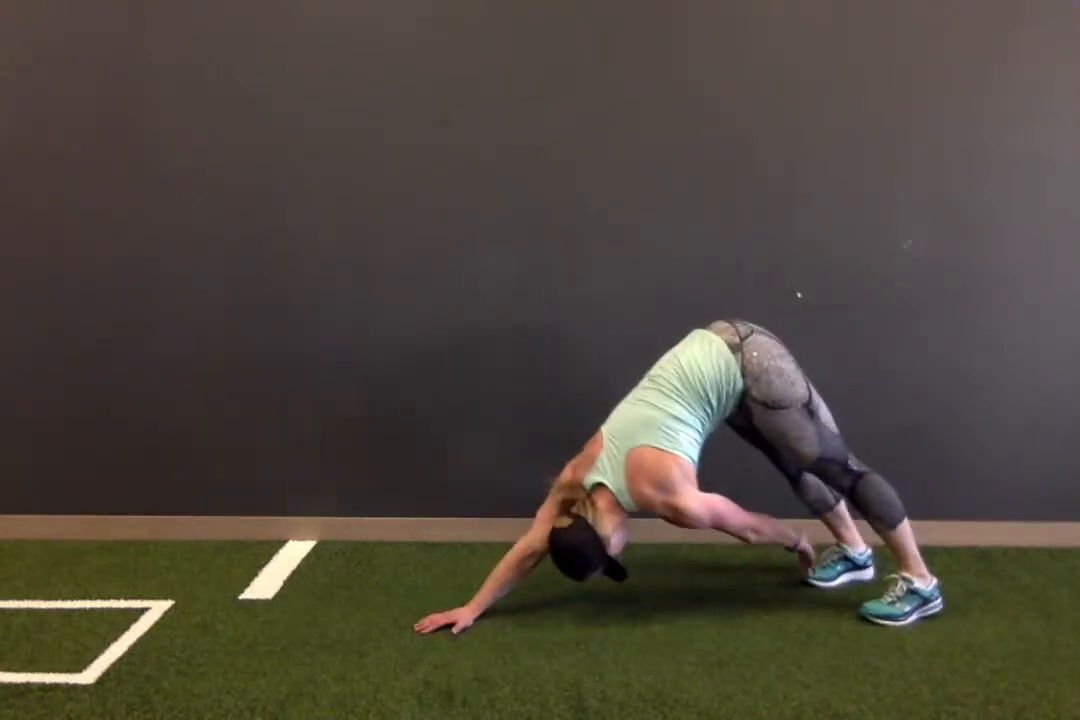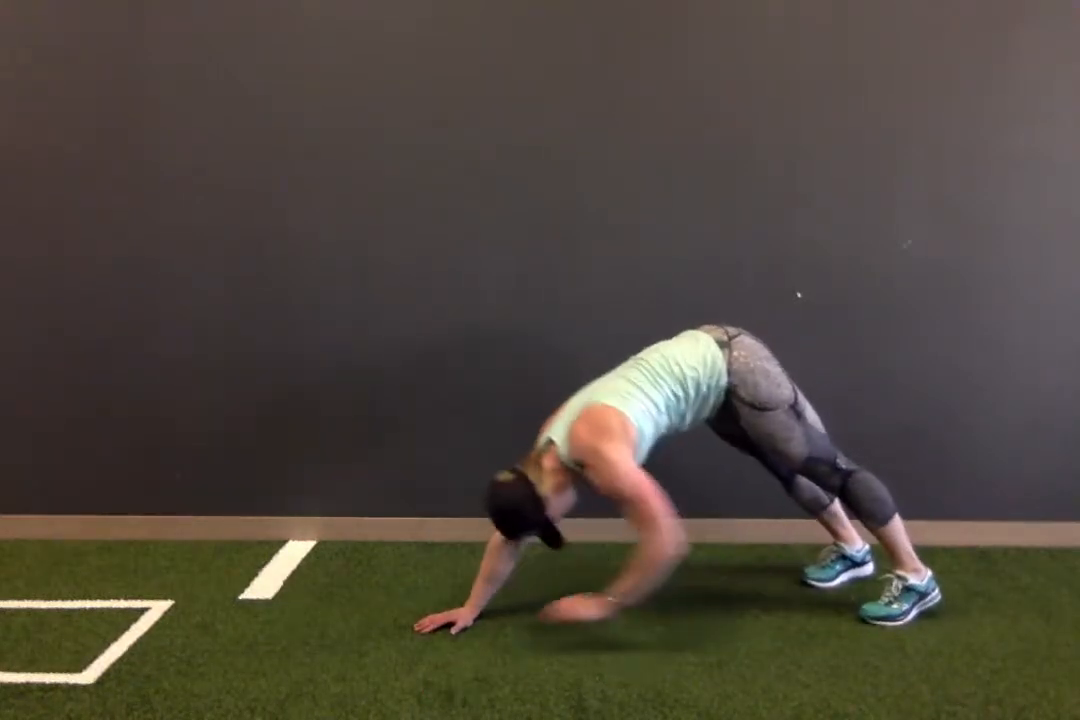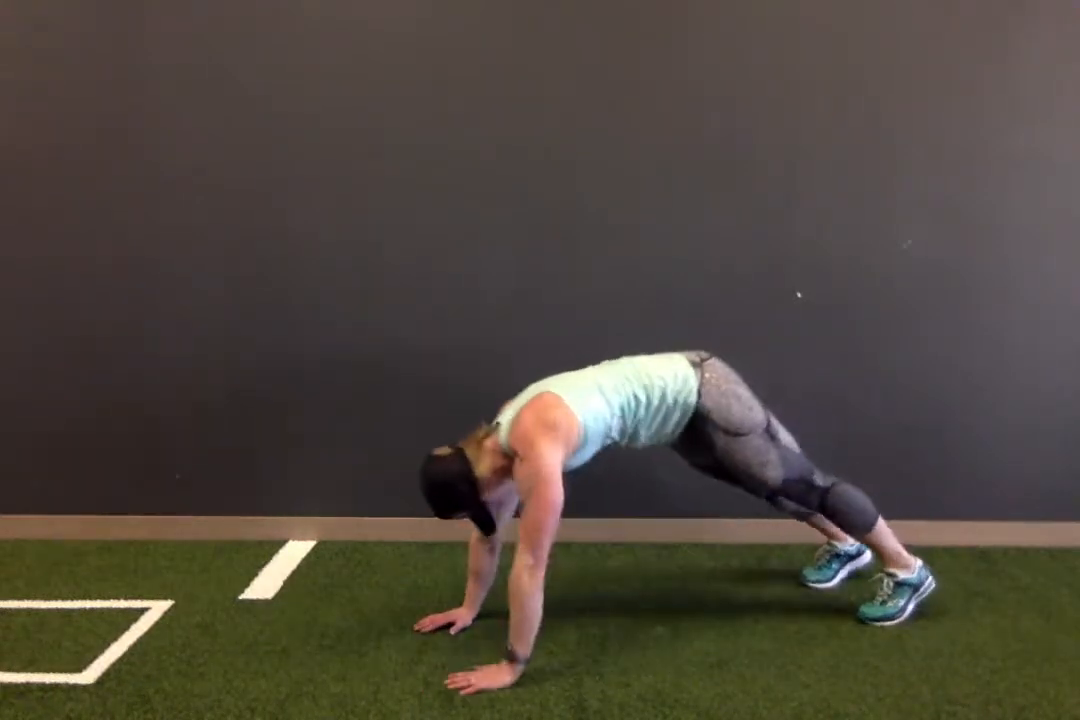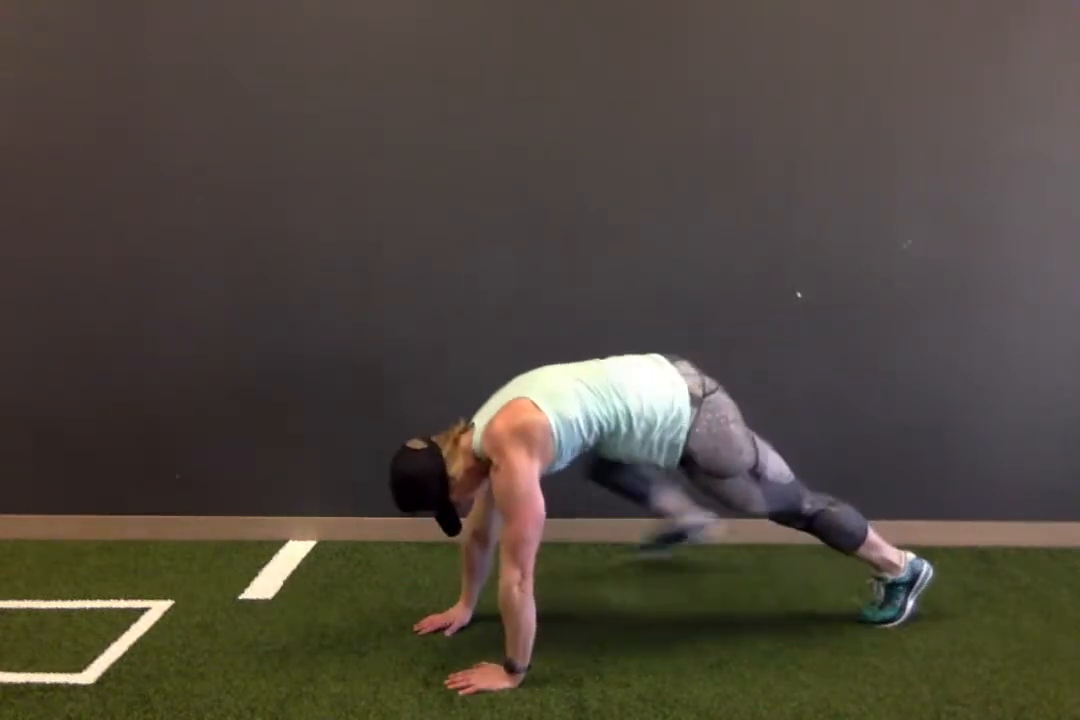
dt=0.3s
person 1, frame 1
left shoulder: (661, 495)
right shoulder: (579, 475)
left elbow: (750, 526)
right elbow: (531, 544)
left wrist: (798, 544)
right wrist: (471, 609)
left hip: (747, 362)
right hip: (718, 349)
left knee: (837, 467)
right knee: (791, 458)
left ankle: (919, 582)
right ankle: (853, 552)
person 1, frame 2
left shoulder: (599, 454)
right shoulder: (546, 448)
left elbow: (668, 538)
right elbow: (509, 536)
left wrist: (608, 603)
right wrist: (471, 608)
left hip: (732, 366)
right hip: (710, 366)
left knee: (825, 465)
right knee: (781, 461)
left ankle: (915, 579)
right ankle: (851, 551)
person 1, frame 3
left shoulder: (534, 447)
right shoulder: (496, 440)
left elbow: (530, 563)
right elbow: (486, 533)
left wrist: (511, 665)
right wrist: (468, 608)
left hip: (699, 393)
right hip: (678, 391)
left knee: (802, 481)
right knee: (758, 479)
left ankle: (907, 570)
right ankle: (845, 544)
person 1, frame 4
left shoulder: (508, 450)
right shoulder: (481, 431)
left elbow: (518, 573)
right elbow: (481, 527)
left wrist: (512, 672)
right wrist: (465, 605)
left hip: (686, 417)
right hip: (661, 379)
left knee: (790, 503)
right knee: (604, 464)
left ankle: (898, 568)
right ankle: (686, 520)
